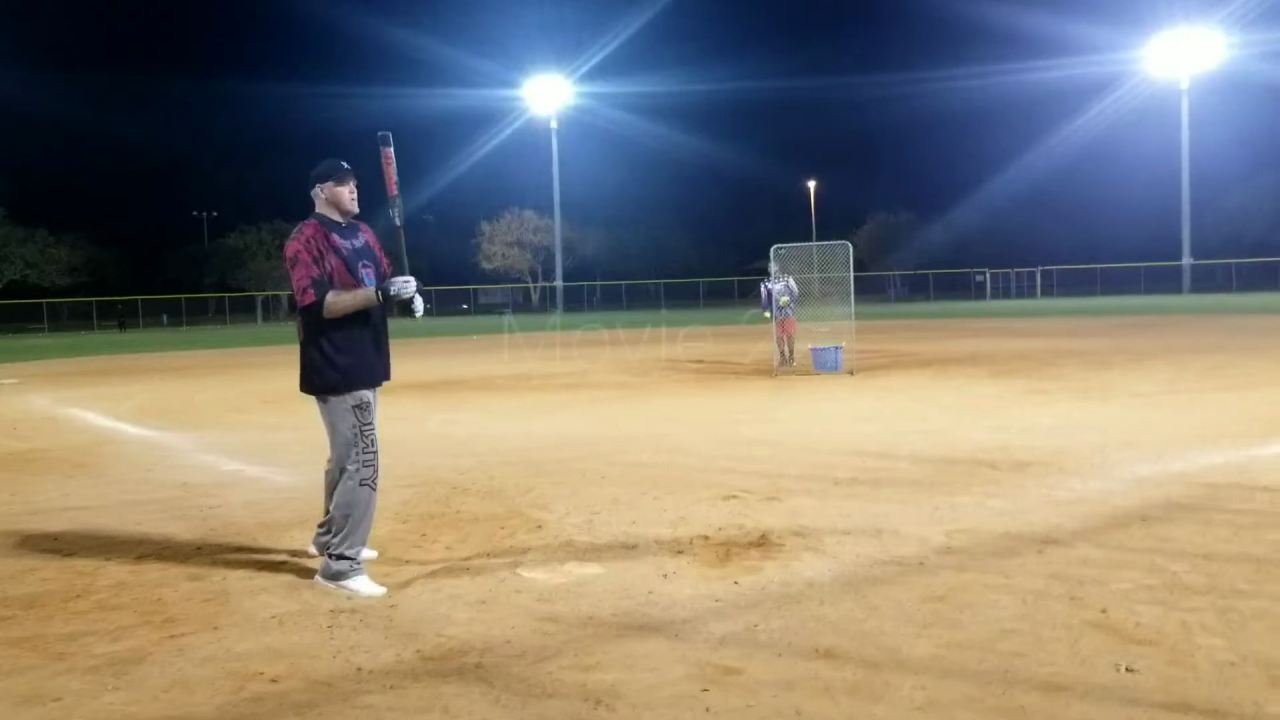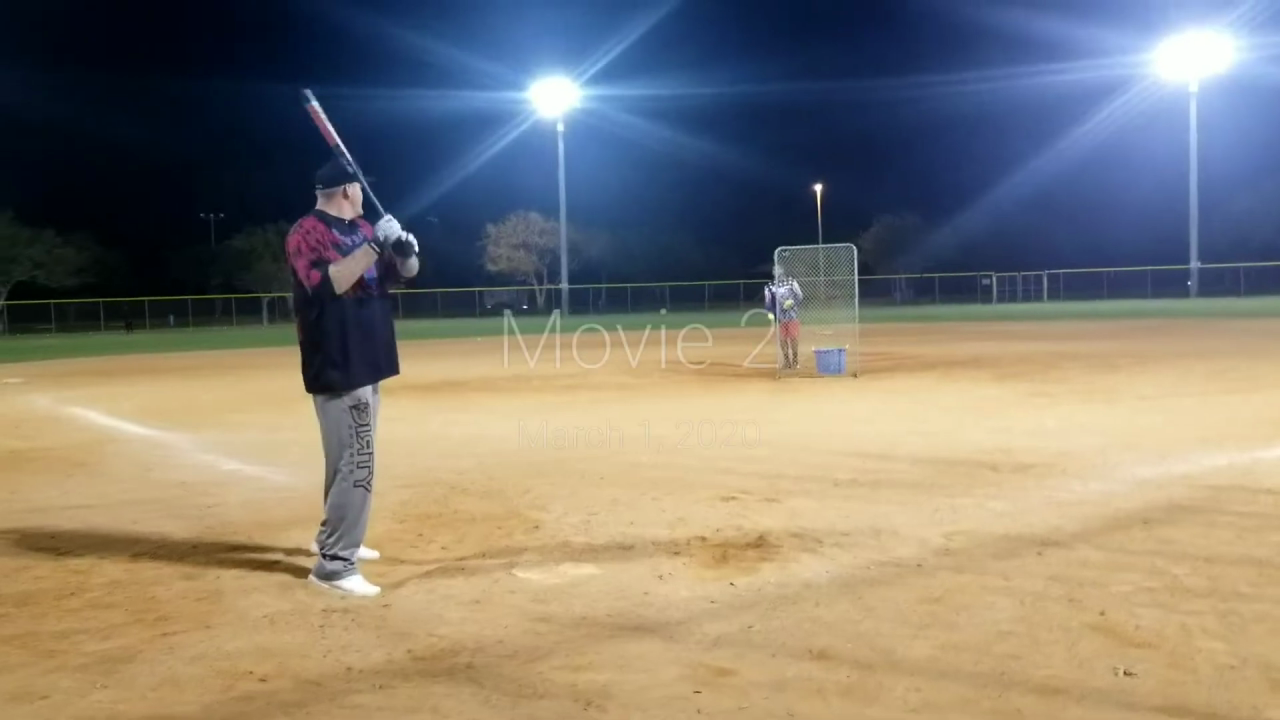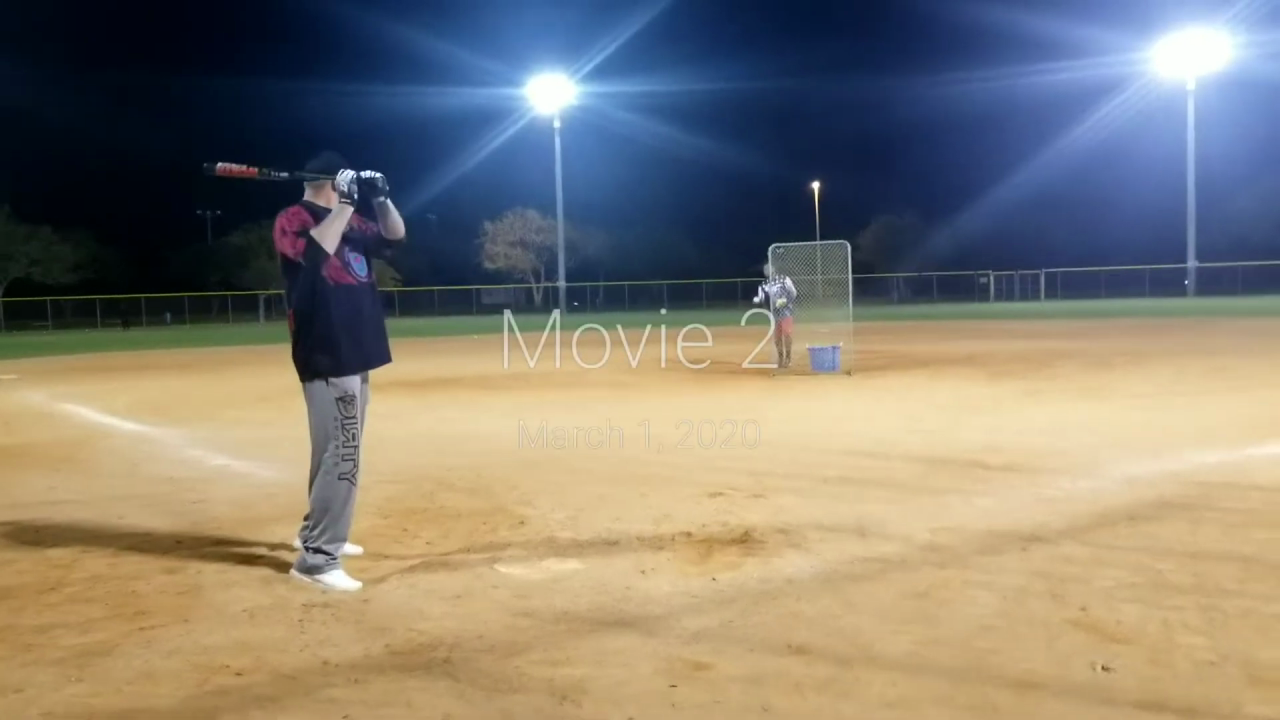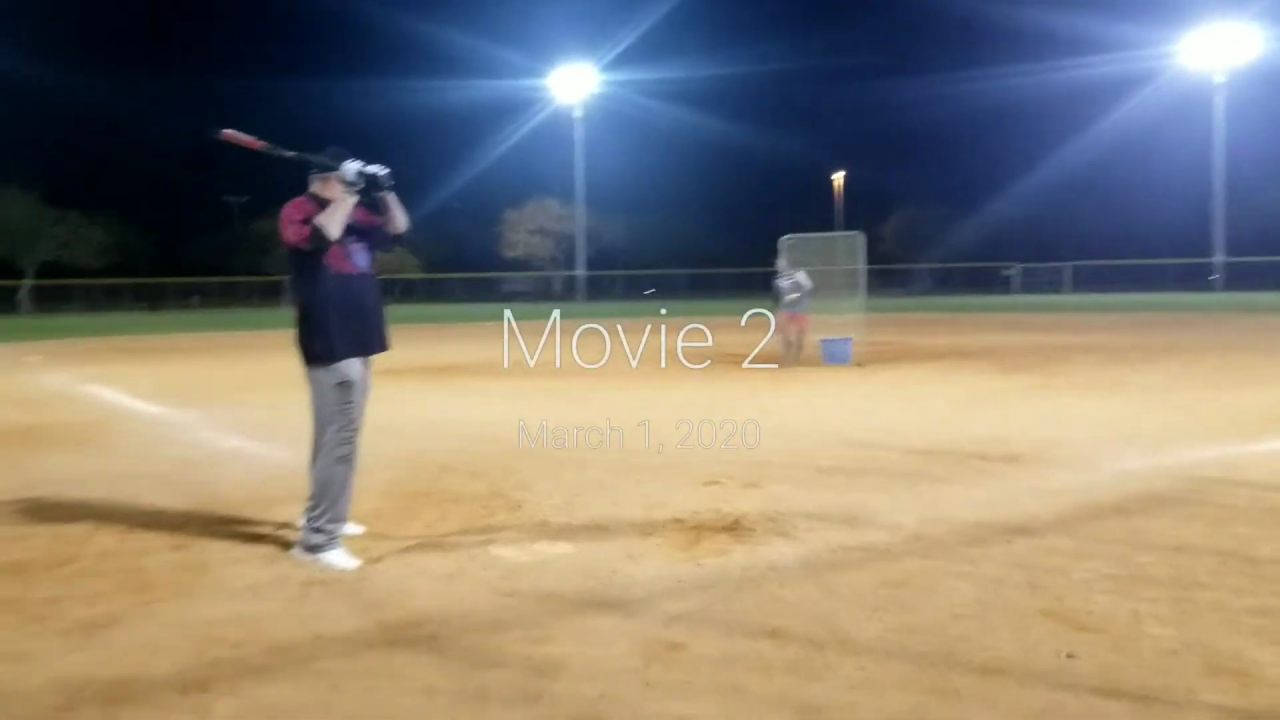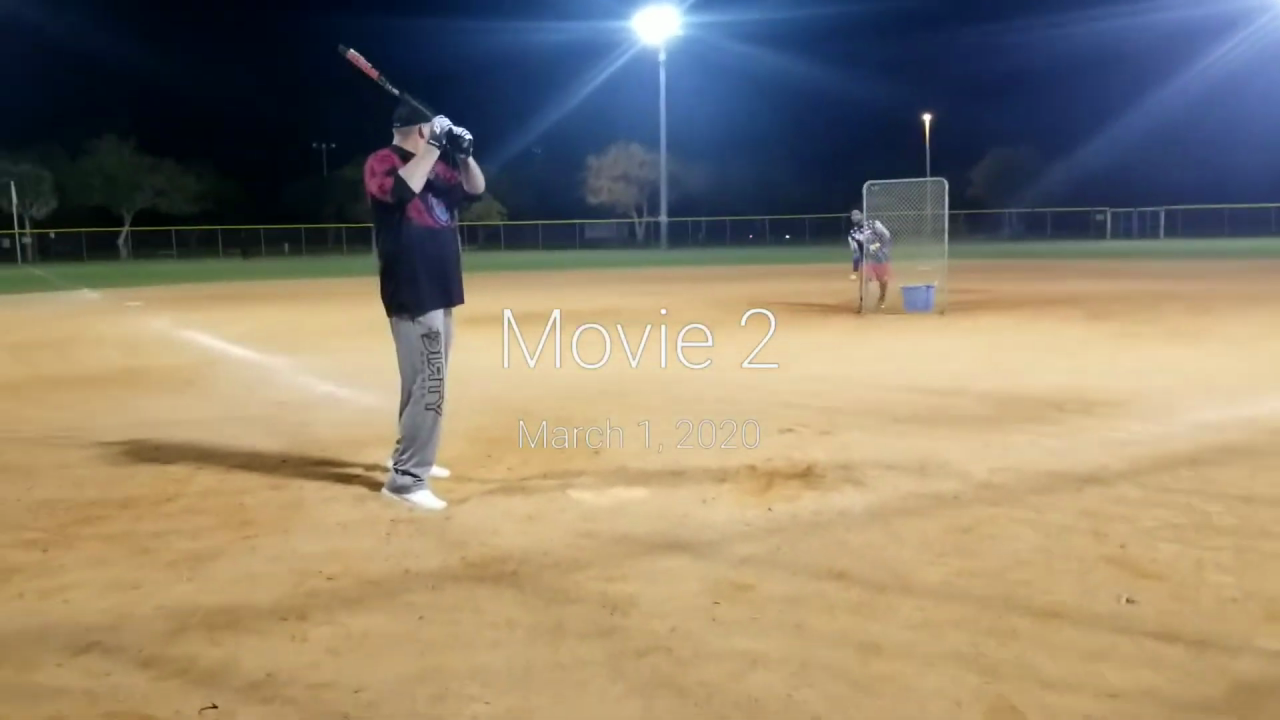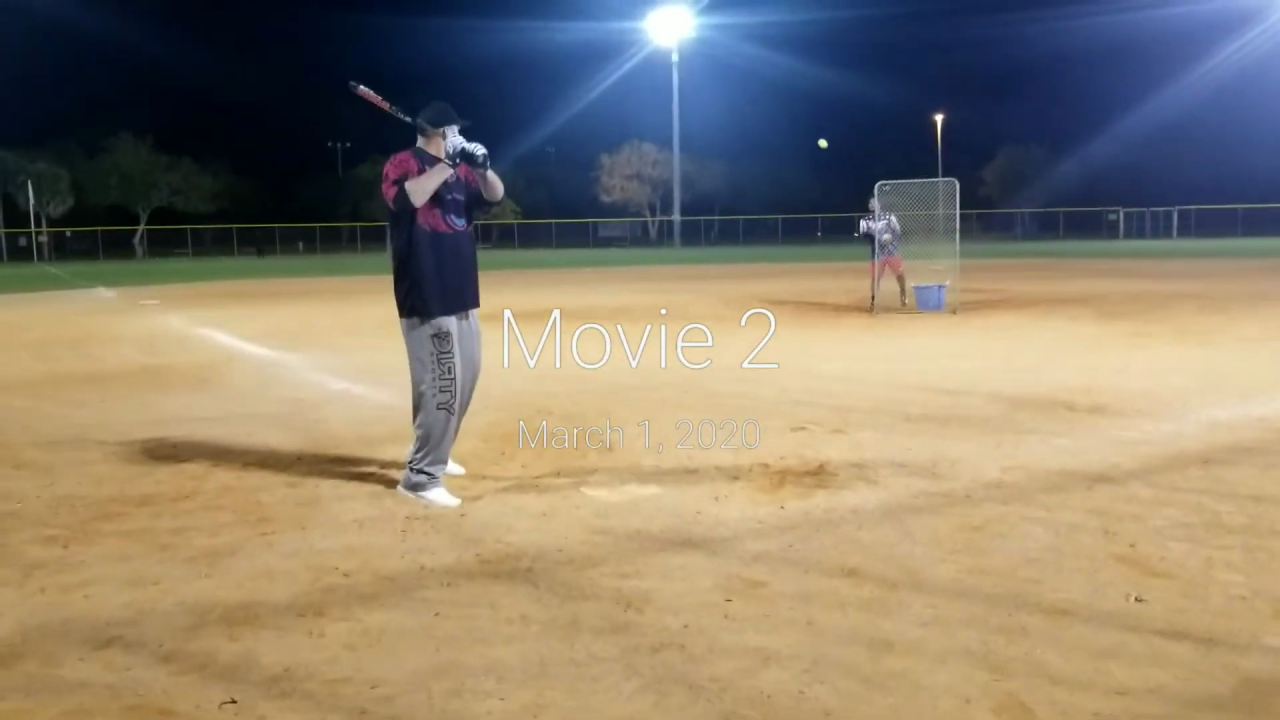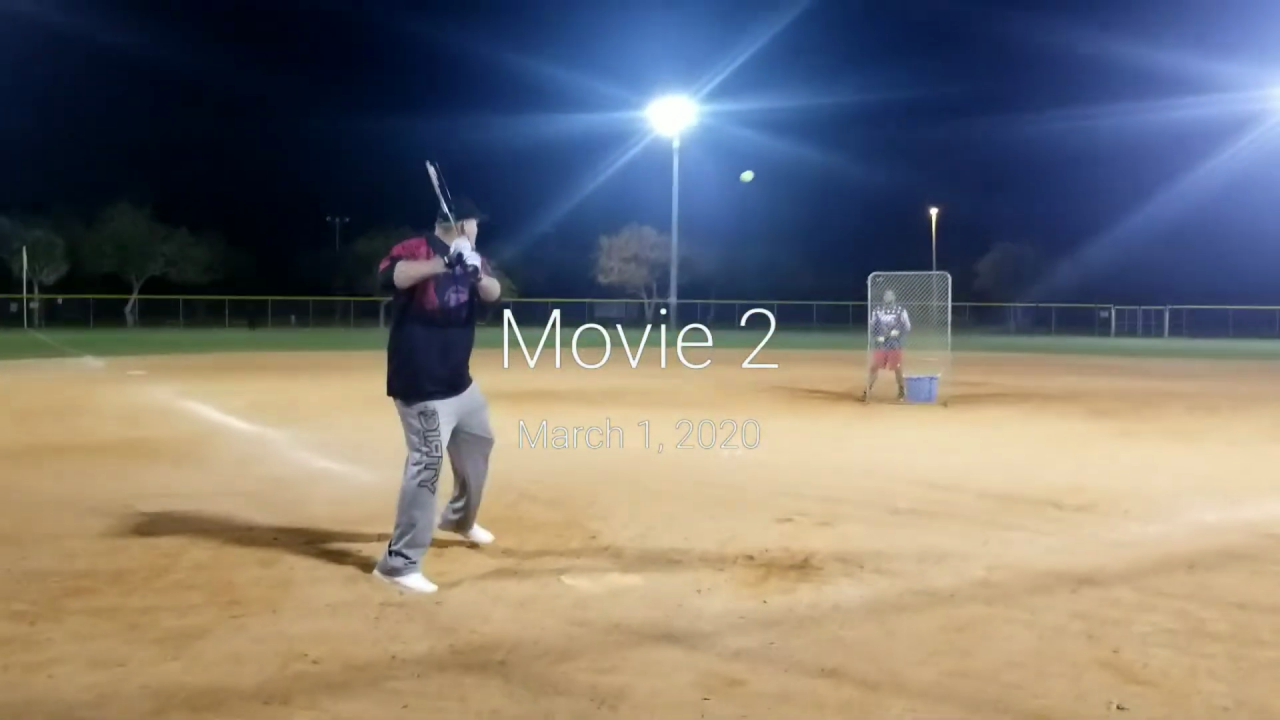
dt=0.4s
person 1, frame 1
left shoulder: (363, 233)
right shoulder: (306, 239)
left elbow: (384, 282)
right elbow: (319, 305)
left wrist: (404, 294)
right wrist: (380, 294)
left hip: (366, 364)
right hip: (336, 370)
left knee: (347, 458)
right knee: (362, 462)
left ankle: (330, 536)
right ankle: (340, 564)
person 1, frame 2
left shoulder: (361, 229)
right shoulder: (307, 232)
left elbow: (402, 273)
right elbow: (328, 285)
left wrist: (404, 248)
right wrist: (374, 245)
left hip: (367, 361)
right hip: (336, 366)
left knee: (351, 459)
right knee: (356, 462)
left ankle: (334, 536)
right ankle: (335, 564)
person 1, frame 3
left shoulder: (348, 220)
right shoulder: (293, 218)
left elbow: (394, 235)
right elbow: (315, 252)
left wrist: (378, 196)
right wrist: (346, 201)
left hip: (355, 352)
right hip: (326, 356)
left knee: (338, 451)
right knee: (340, 455)
left ankle: (317, 532)
right ankle: (317, 558)
person 1, frame 4
left shoulder: (354, 212)
right shoulder: (299, 209)
left elbow: (397, 229)
right elbow: (318, 237)
left wrist: (383, 191)
right wrist: (348, 192)
left hip: (357, 339)
right hip: (329, 342)
left knee: (342, 433)
right knee: (338, 437)
left ankle: (323, 513)
right ankle: (318, 536)
person 1, frame 5
left shoulder: (435, 167)
right shoulder: (383, 161)
left elbow: (474, 190)
right elbow: (401, 190)
left wrist: (462, 152)
right wrist: (435, 147)
left hip: (439, 291)
right hip: (412, 294)
left knee: (427, 382)
right knee: (428, 385)
left ankle: (410, 455)
right ankle: (406, 478)
person 1, frame 6
left shoulder: (457, 169)
right shoulder: (403, 163)
left elbow: (494, 196)
right elbow: (404, 200)
left wrist: (482, 165)
right wrist: (446, 164)
left hip: (459, 294)
right hip: (426, 297)
left knee: (466, 375)
right knee: (442, 385)
left ankle: (432, 452)
right ankle: (421, 477)
person 1, frame 7
left shoulder: (468, 258)
right shoulder: (416, 249)
left elbow: (492, 293)
right elbow: (390, 276)
left wrist: (476, 272)
right wrist: (445, 262)
left hip: (458, 379)
right hip: (420, 381)
left knee: (479, 439)
right knee: (427, 464)
left ankle: (459, 519)
right ankle: (399, 562)
